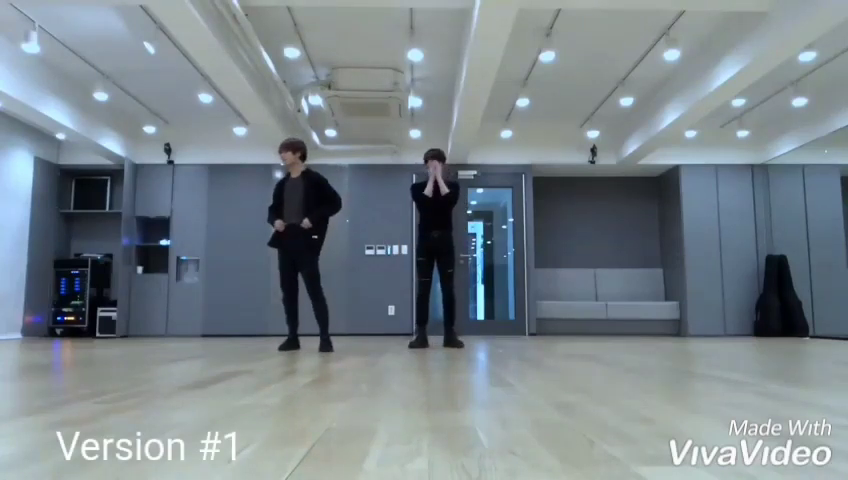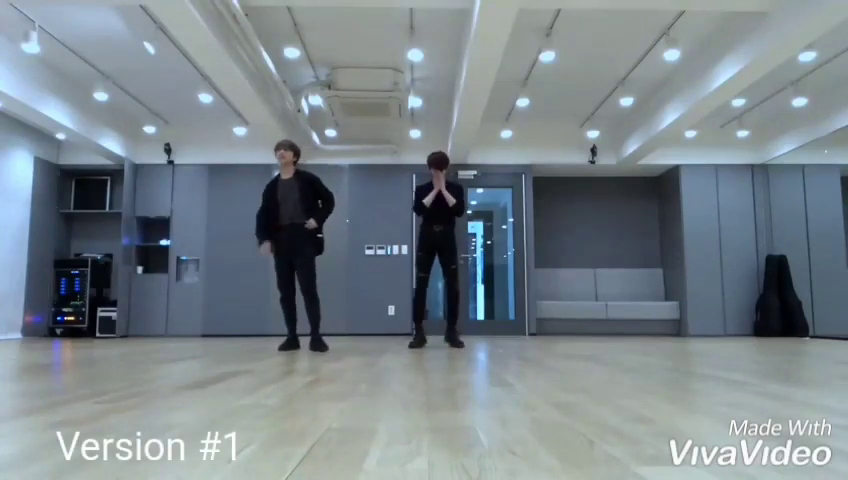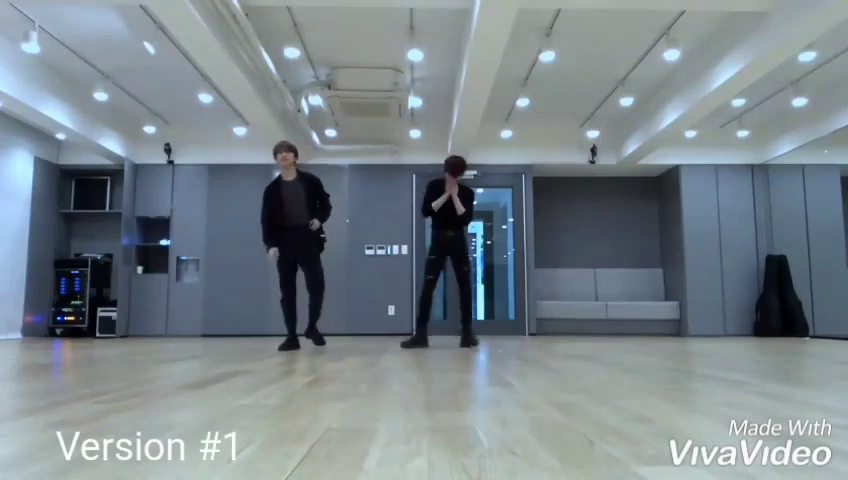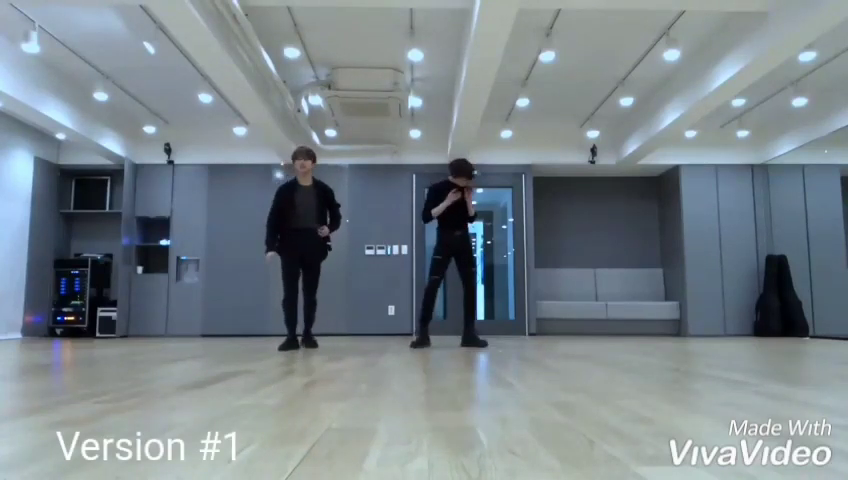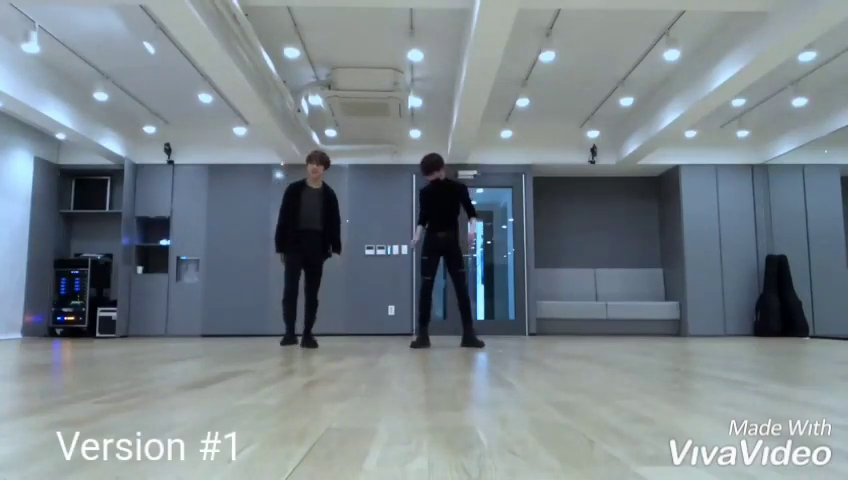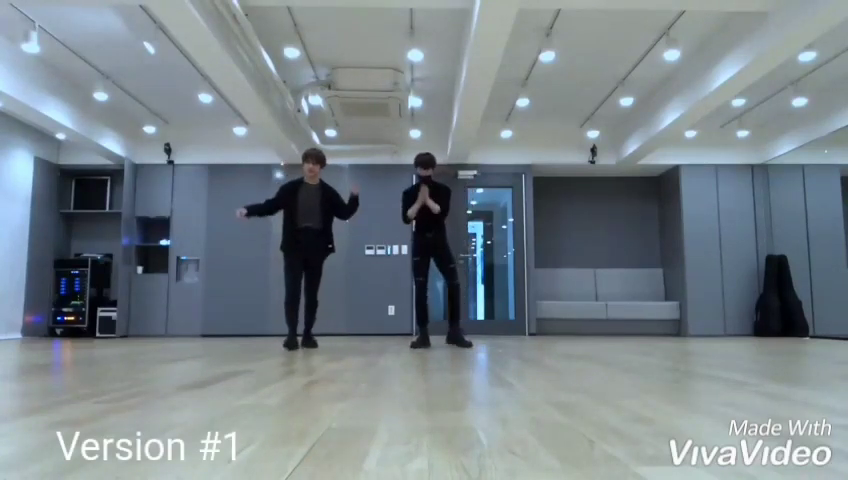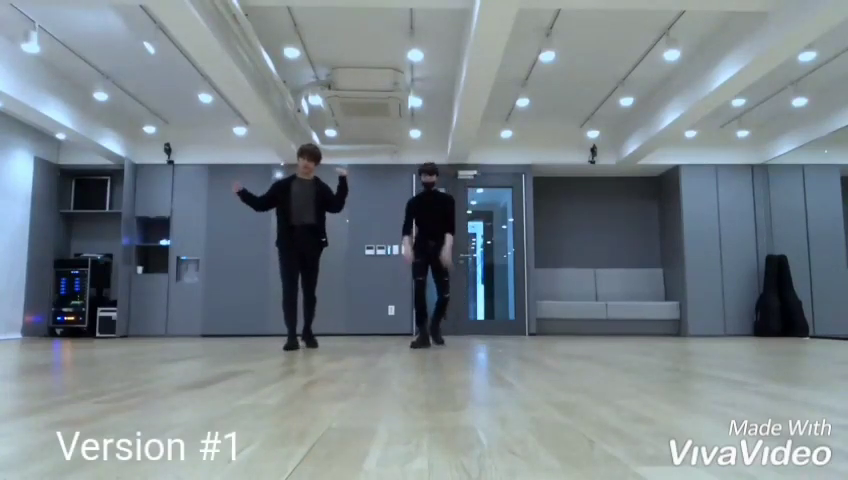
dt=0.4s
person 1, frame 1
left shoulder: (315, 180)
right shoulder: (282, 184)
left elbow: (335, 203)
right elbow: (273, 209)
left wrist: (314, 218)
right wrist: (274, 220)
left hip: (307, 241)
right hip: (285, 241)
left knee: (314, 289)
right knee: (288, 290)
left ankle: (325, 337)
right ankle: (292, 337)
person 1, frame 2
left shoulder: (308, 179)
right shoulder: (272, 186)
left elbow: (328, 200)
right elbow: (263, 215)
left wrist: (317, 219)
right wrist: (264, 238)
left hip: (304, 239)
right hip: (281, 241)
left knee: (308, 287)
right knee: (285, 290)
left ankle: (316, 336)
right ankle: (292, 337)
person 1, frame 3
left shoulder: (310, 181)
right shoulder: (272, 189)
left elbow: (325, 203)
right elbow: (267, 220)
left wrist: (320, 219)
right wrist: (270, 244)
left hip: (308, 240)
right hip: (285, 242)
left knee: (316, 285)
right knee: (287, 290)
left ankle: (312, 327)
right ankle: (292, 336)
person 1, frame 4
left shoulder: (323, 190)
right shoulder: (285, 190)
left elbow: (335, 214)
right elbow: (273, 220)
left wrist: (330, 228)
right wrist: (270, 246)
left hip: (314, 245)
right hip: (290, 245)
left knee: (310, 292)
right knee: (290, 292)
left ankle: (307, 334)
right ankle: (291, 336)
person 1, frame 5
left shoulder: (329, 195)
right shoulder: (294, 190)
left elbow: (334, 224)
right elbow: (283, 219)
left wrist: (336, 248)
right wrist: (280, 247)
left hip: (317, 247)
right hip: (294, 245)
left knee: (312, 293)
right knee: (290, 289)
left ankle: (307, 334)
right ankle: (289, 332)
person 1, frame 6
left shoulder: (328, 192)
right shoulder: (290, 188)
left elbow: (343, 213)
right elbow: (270, 206)
left wrist: (354, 199)
right wrist: (248, 210)
left hip: (317, 245)
right hip: (293, 245)
left knee: (312, 293)
right knee: (292, 291)
left ankle: (307, 334)
right ankle: (291, 334)
person 1, frame 7
left shoulder: (321, 188)
right shoulder: (283, 186)
left elbow: (336, 207)
right elbow: (262, 204)
left wrist: (343, 181)
right wrist: (242, 193)
left hip: (312, 242)
right hip: (289, 242)
left knee: (309, 290)
right knee: (289, 290)
left ankle: (307, 331)
right ankle: (291, 335)
person 2, frame 1
left shoulder: (452, 186)
right shoulder: (418, 187)
left elbow: (450, 201)
right elbow: (423, 201)
left wrist: (439, 177)
right wrist: (431, 177)
left hip: (445, 240)
right hip: (425, 240)
left knee: (448, 287)
right knee: (423, 288)
left ankle: (450, 333)
right ankle: (421, 334)
person 2, frame 2
left shoulder: (456, 188)
right shoulder: (422, 189)
left elbow: (459, 211)
right elbow: (418, 210)
left wrist: (443, 189)
right wrist: (435, 190)
left hip: (447, 237)
right hip: (427, 237)
left knee: (452, 285)
right knee: (421, 285)
left ankle: (452, 331)
right ankle: (418, 332)
person 2, frame 3
left shoulder: (467, 193)
right shoulder: (434, 187)
left elbow: (466, 219)
right elbow: (425, 211)
left wrist: (455, 196)
right wrist: (445, 195)
left hip: (458, 241)
right hip: (439, 240)
left knee: (465, 286)
right knee: (428, 286)
left ankle: (467, 333)
right ankle: (420, 334)
person 2, frame 4
left shoulder: (465, 191)
right shoulder: (436, 190)
left elbow: (471, 218)
right elbow: (426, 217)
left wrist: (468, 200)
right wrist: (447, 202)
left hip: (464, 241)
right hip: (445, 241)
left knee: (470, 286)
right knee: (432, 285)
left ankle: (469, 333)
right ankle: (423, 333)
person 2, frame 5
left shoulder: (458, 189)
right shoulder: (425, 192)
left elbow: (471, 212)
left wrist: (472, 228)
right wrist: (417, 235)
left hip: (451, 241)
right hip: (431, 241)
left knee: (461, 287)
right knee: (426, 287)
left ankle: (468, 334)
right ankle: (423, 334)
person 2, frame 6
left shoulder: (443, 190)
right shoulder: (409, 193)
left elbow: (443, 212)
right elbow: (406, 218)
left wrist: (427, 199)
right wrist: (419, 201)
left hip: (439, 240)
right hip: (420, 241)
left knee: (454, 283)
right knee: (420, 288)
left ankle: (454, 331)
right ankle: (423, 334)
person 2, frame 7
left shoulder: (447, 200)
right shoulder: (413, 202)
left elbow: (450, 228)
right elbow: (406, 229)
left wrist: (447, 249)
right wrist: (407, 248)
left hip: (439, 249)
right hip: (420, 249)
left knee: (444, 294)
right knee: (419, 289)
left ankle: (434, 326)
right ankle: (423, 334)
